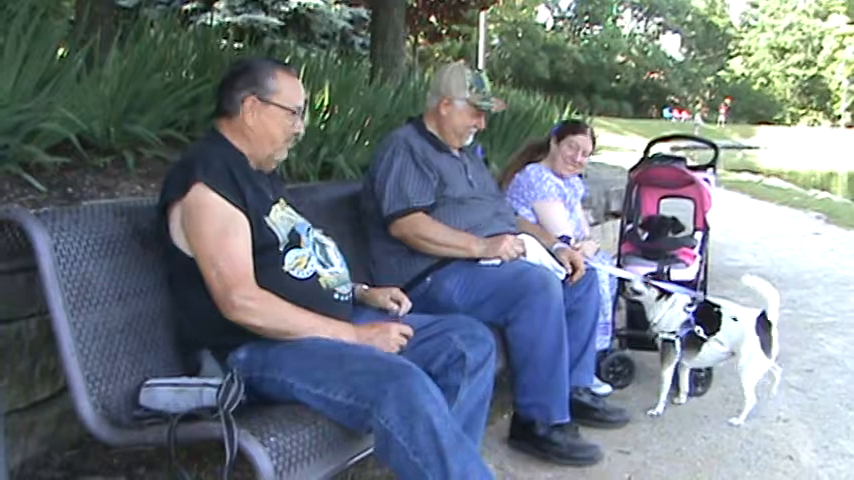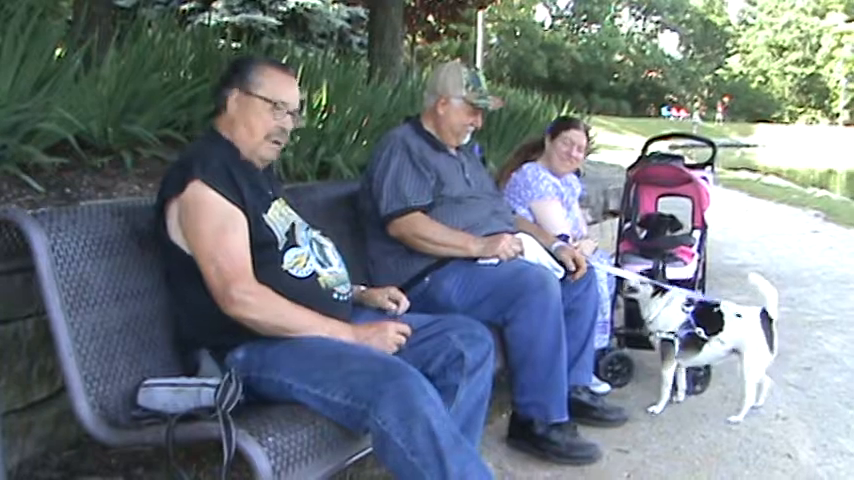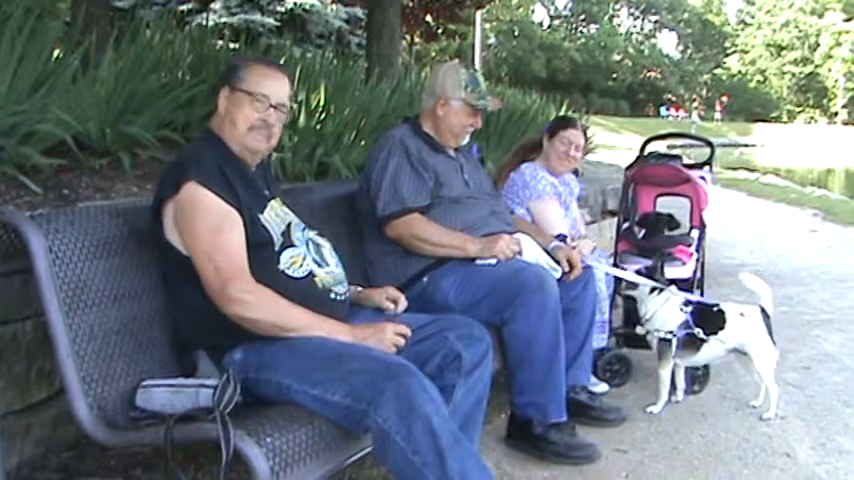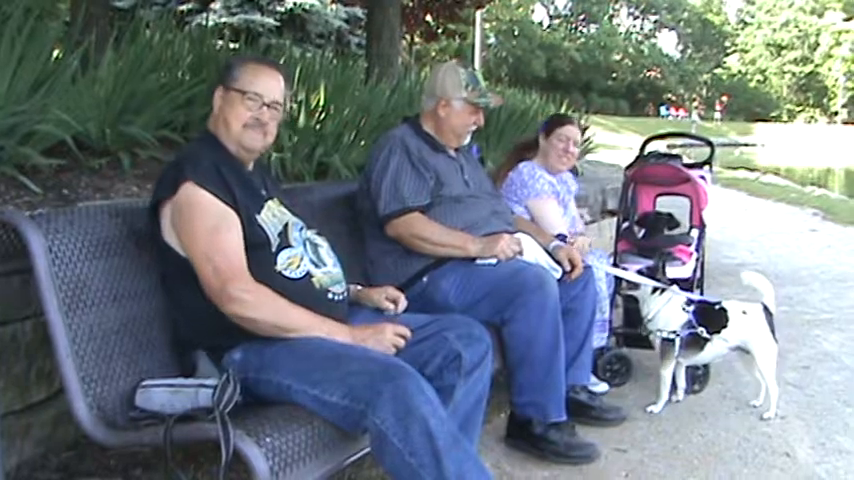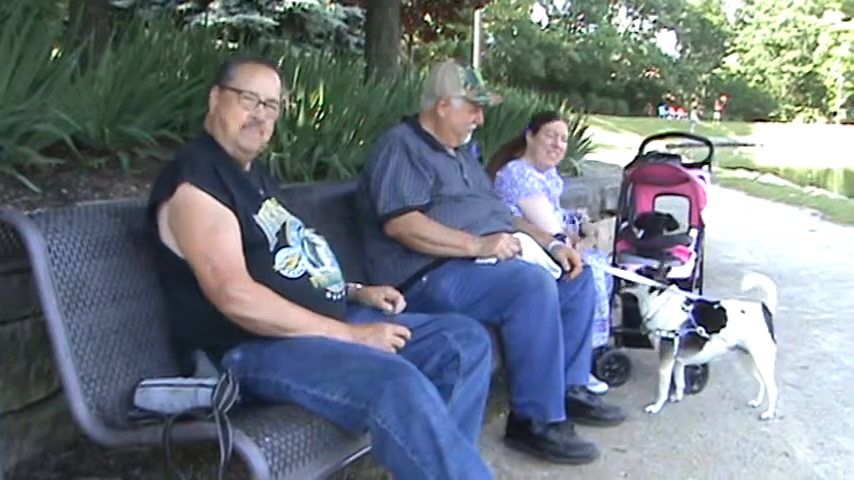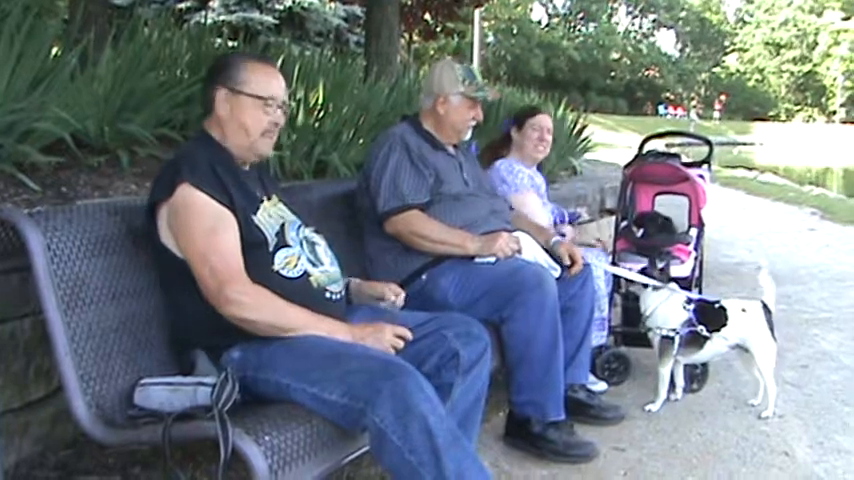
dt=0.2s
person 1, frame 1
left shoulder: (258, 170)
right shoulder: (206, 181)
right elbow: (242, 302)
left wrist: (361, 293)
right wrist: (355, 335)
left hip: (330, 321)
right hip: (262, 348)
left knee: (469, 341)
right knee: (403, 388)
person 1, frame 2
left shoulder: (256, 169)
right shoulder: (204, 179)
right elbow: (240, 298)
left wrist: (359, 294)
right wrist: (352, 334)
left hip: (327, 321)
right hip: (260, 346)
left knee: (468, 342)
right knee: (399, 388)
person 1, frame 3
left shoulder: (254, 171)
right shoulder: (199, 179)
right elbow: (238, 296)
left wrist: (356, 295)
right wrist: (350, 335)
left hip: (323, 322)
right hip: (258, 348)
left knee: (466, 341)
right knee: (400, 388)
person 1, frame 4
left shoulder: (254, 172)
right shoulder: (196, 180)
right elbow: (237, 297)
left wrist: (356, 294)
right wrist: (350, 337)
left hip: (323, 321)
right hip: (258, 348)
left knee: (466, 341)
right knee: (399, 389)
person 1, frame 5
left shoulder: (252, 172)
right shoulder: (193, 181)
right elbow: (236, 297)
left wrist: (355, 293)
right wrist: (351, 334)
left hip: (324, 321)
right hip: (257, 347)
left knee: (465, 341)
right knee: (399, 386)
person 1, frame 6
left shoulder: (253, 170)
right shoulder: (193, 182)
right elbow: (235, 299)
left wrist: (354, 289)
right wrist: (350, 335)
left hip: (325, 319)
right hip: (257, 347)
left knee: (464, 339)
right knee: (397, 387)
person 2, frame 1
left shoulder: (466, 153)
right shoulder: (405, 148)
left elbow: (503, 214)
right elbow: (404, 224)
left wrist: (555, 245)
right wrist: (481, 246)
left hip: (493, 262)
right hip: (435, 276)
left knee: (581, 276)
right knee: (538, 286)
left ankle: (574, 389)
right ankle: (540, 422)
person 2, frame 2
left shoulder: (463, 153)
right shoulder: (402, 147)
left elbow: (501, 213)
right elbow: (402, 223)
left wrist: (553, 244)
right wrist: (478, 245)
left hip: (493, 260)
right hip: (433, 276)
left knee: (577, 275)
right knee: (536, 285)
left ankle: (572, 388)
right ankle: (539, 421)
person 2, frame 3
left shoulder: (461, 153)
right shoulder: (401, 148)
left elbow: (499, 212)
right elbow: (400, 225)
left wrist: (551, 244)
right wrist: (476, 246)
left hip: (491, 260)
right hip: (432, 276)
left knee: (576, 276)
right knee: (534, 285)
left ankle: (571, 388)
right ankle: (537, 421)
person 2, frame 4
left shoulder: (461, 153)
right shoulder: (401, 148)
left elbow: (500, 212)
right elbow: (400, 224)
left wrist: (551, 243)
right wrist: (478, 245)
left hip: (490, 260)
right hip: (432, 276)
left knee: (577, 275)
right knee: (534, 285)
left ankle: (571, 388)
right ankle: (537, 420)
person 2, frame 5
left shoulder: (460, 153)
right shoulder: (400, 147)
left elbow: (499, 213)
right elbow: (399, 223)
left wrist: (551, 243)
right wrist: (477, 245)
left hip: (490, 260)
right hip: (432, 276)
left knee: (576, 274)
right knee: (534, 285)
left ankle: (569, 388)
right ankle: (536, 421)
person 2, frame 6
left shoulder: (460, 152)
right shoulder: (400, 145)
left elbow: (500, 210)
right elbow: (399, 221)
left wrist: (551, 239)
right wrist: (475, 244)
left hip: (489, 258)
right hip: (431, 274)
left knee: (575, 271)
right knee: (533, 284)
left ankle: (570, 386)
right ankle: (535, 420)
person 3, frame 1
left shoulder: (572, 182)
right shoulder: (537, 179)
left elbow: (583, 230)
right elbow: (562, 239)
left wrist: (588, 244)
right wrist: (582, 247)
left knee: (606, 263)
right knee: (594, 273)
left ankle: (592, 353)
person 3, frame 2
left shoulder: (569, 180)
right shoulder: (534, 178)
left elbow: (580, 229)
right elbow: (560, 238)
left wrist: (585, 243)
right wrist: (581, 246)
left knee: (603, 262)
right knee: (592, 272)
person 3, frame 3
left shoulder: (567, 180)
right shoulder: (532, 178)
left elbow: (578, 228)
right elbow: (558, 238)
left wrist: (584, 243)
right wrist: (579, 245)
left knee: (602, 262)
right knee: (590, 272)
person 3, frame 4
left shoulder: (564, 178)
right shoulder: (530, 177)
left elbow: (577, 225)
right elbow: (557, 237)
left wrist: (582, 239)
right wrist: (575, 242)
left knee: (602, 261)
right knee: (590, 271)
person 3, frame 5
left shoulder: (550, 175)
right shoulder: (520, 175)
left elbow: (560, 225)
right elbow: (551, 233)
left wrist: (577, 230)
right wrist: (571, 238)
left knee: (599, 262)
right knee: (589, 268)
person 3, frame 6
left shoulder: (530, 172)
right shoulder: (509, 172)
right elbow: (540, 229)
left wrist: (576, 235)
right wrist: (566, 233)
left knee: (597, 259)
right knee: (588, 267)
